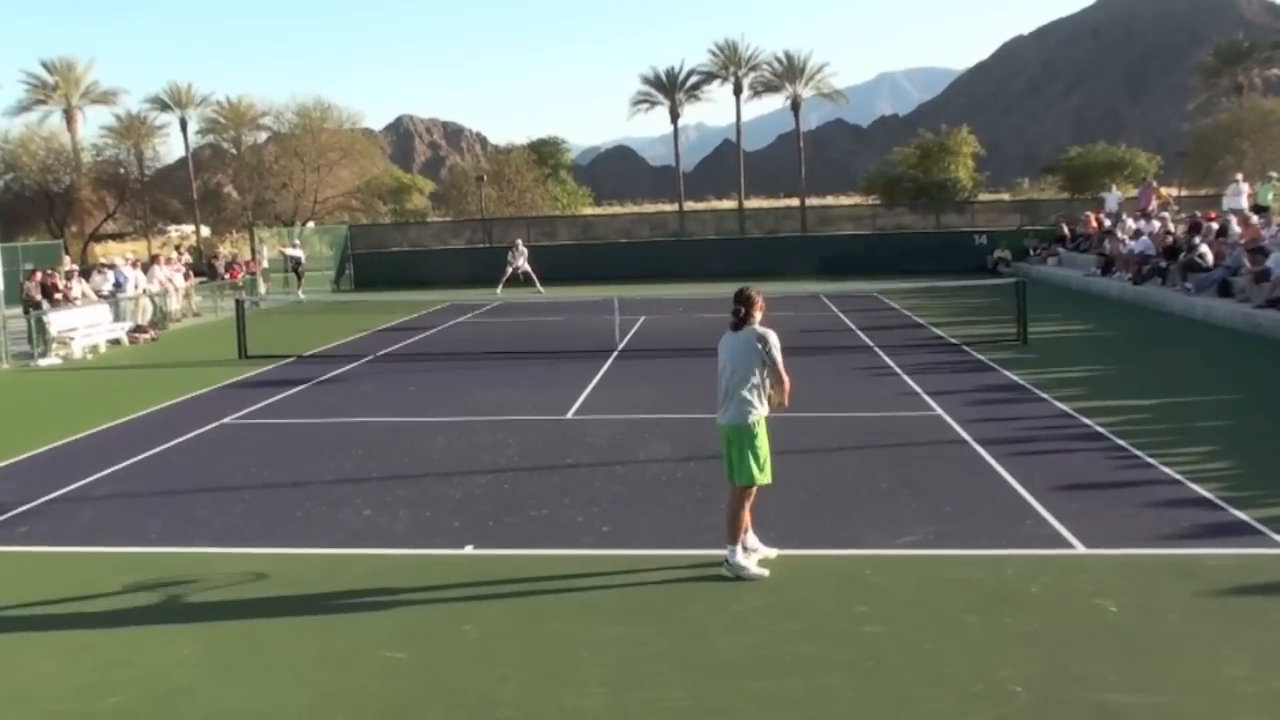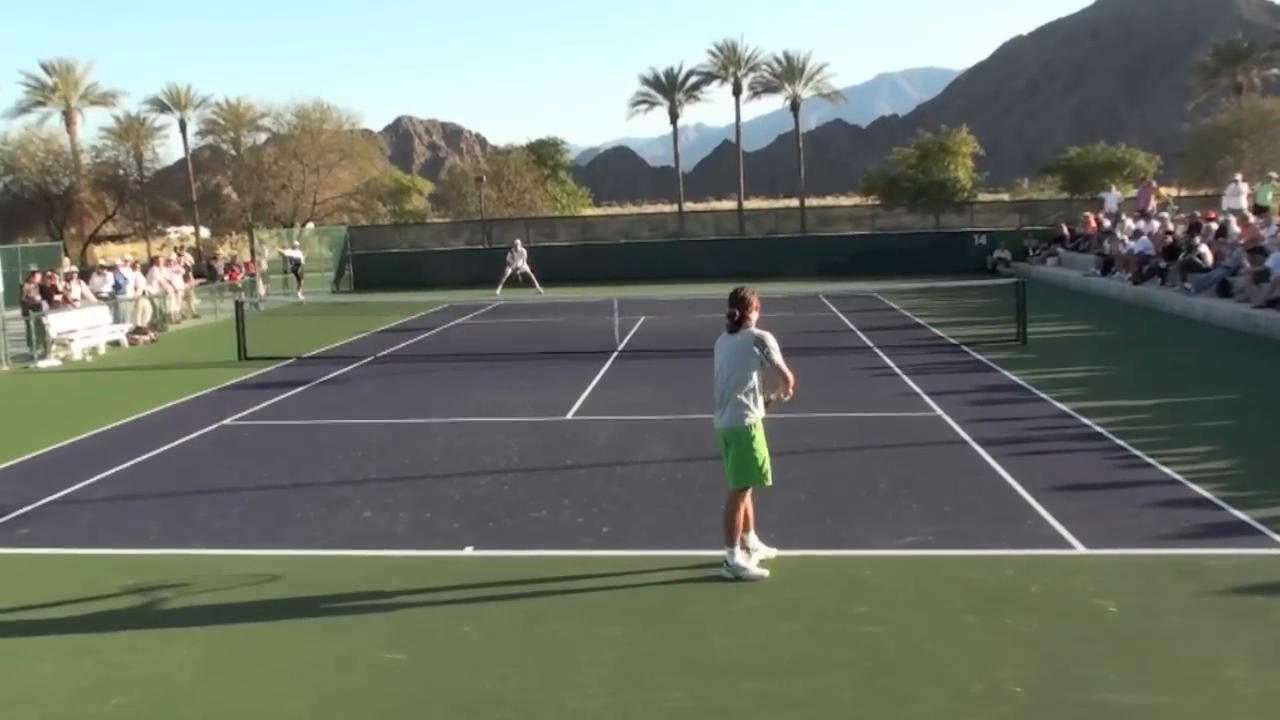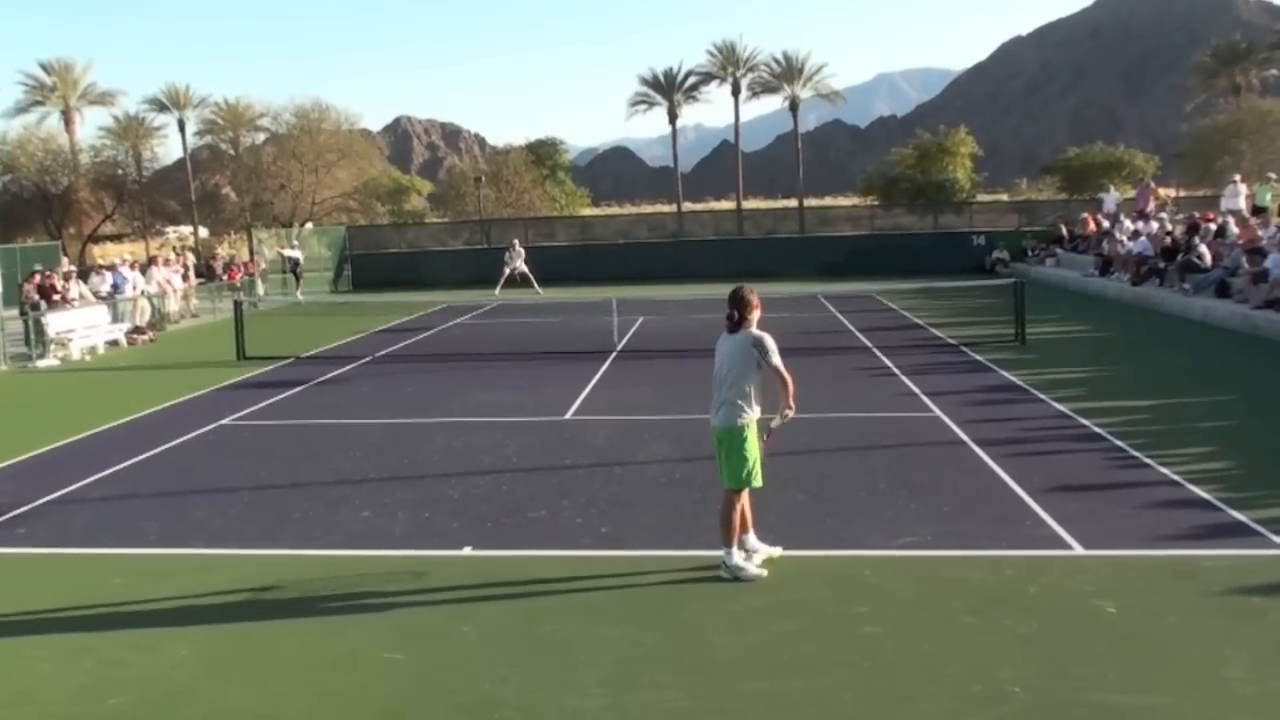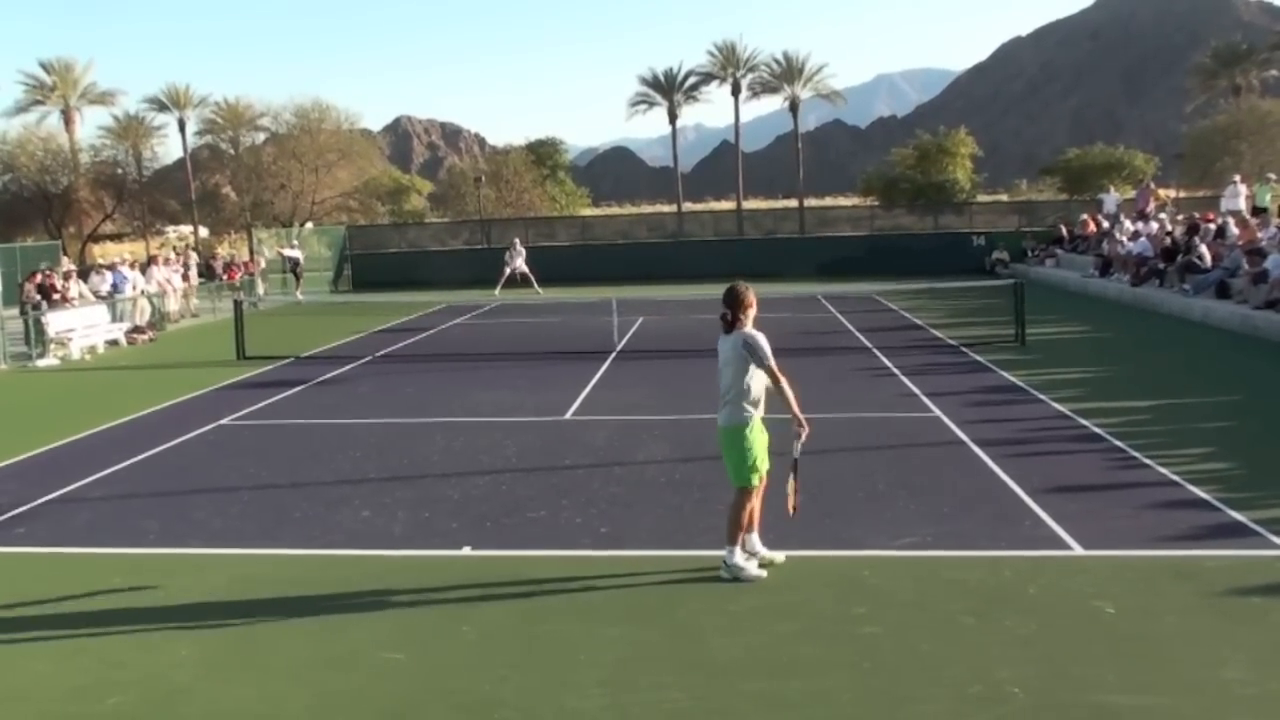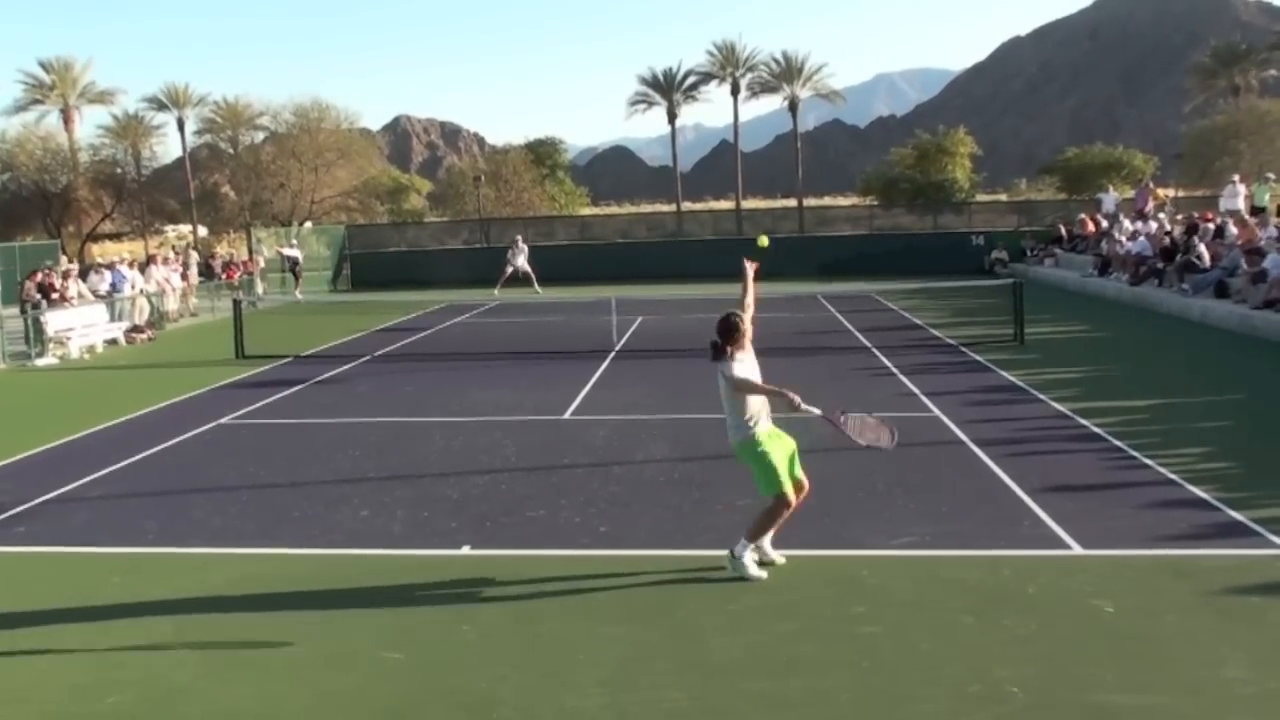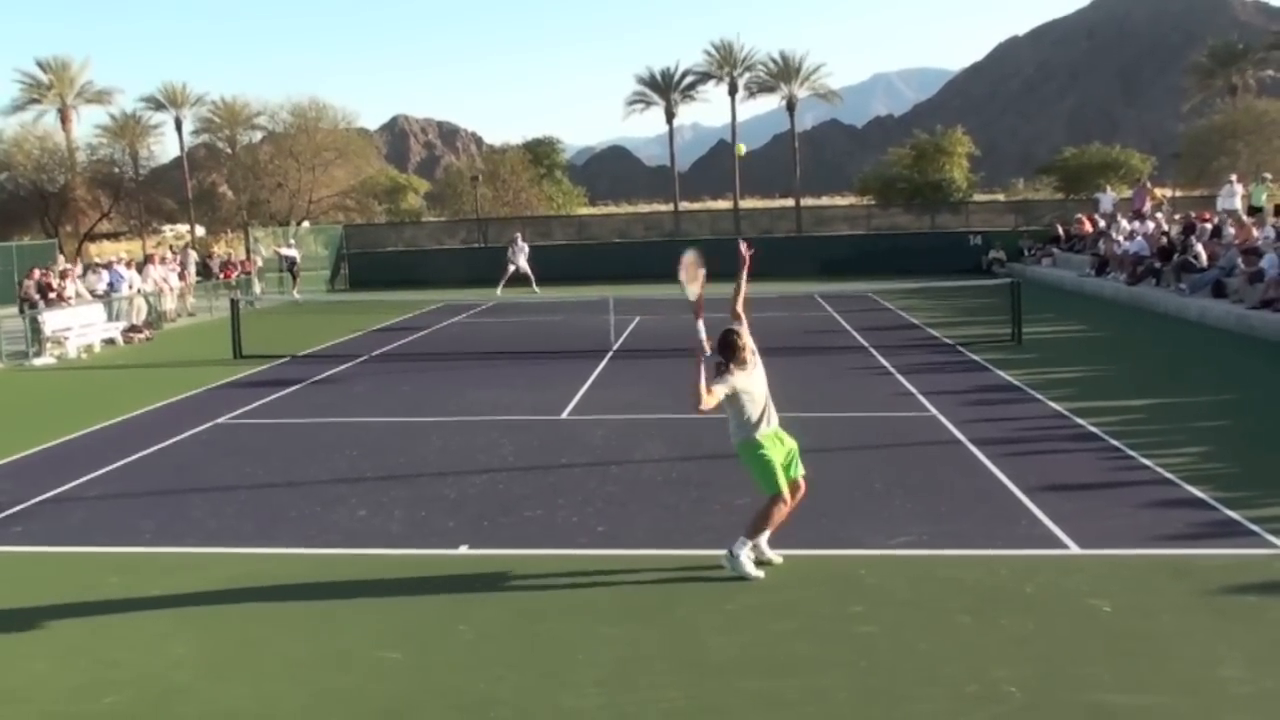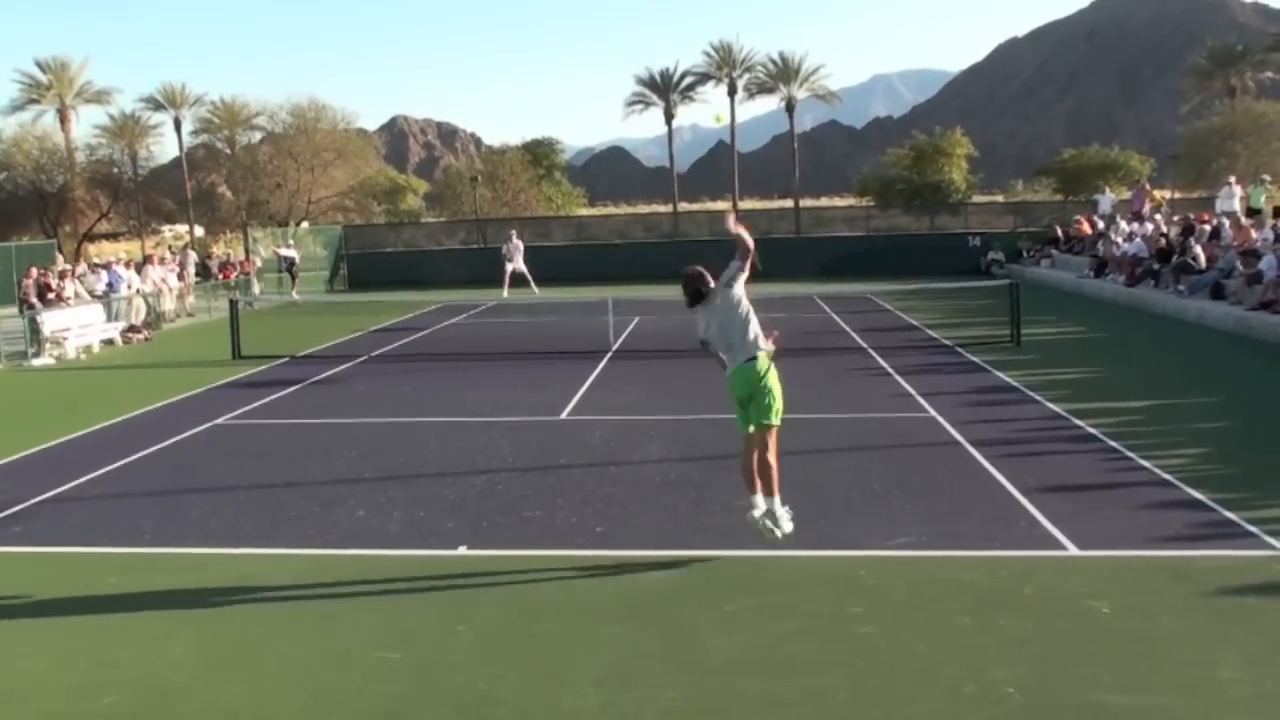
dt=0.2s
person 1, frame 1
left shoulder: (727, 339)
right shoulder: (764, 336)
right elbow: (782, 381)
left wrist: (765, 393)
right wrist: (782, 398)
left hip: (727, 419)
right hip: (747, 420)
left knee: (742, 487)
right knee: (744, 489)
left ankle: (749, 544)
right ankle: (733, 559)
person 1, frame 2
left shoulder: (722, 340)
right shoulder: (760, 338)
right elbow: (786, 377)
right wrist: (786, 391)
left hip: (724, 422)
right hip: (744, 423)
left knee: (744, 486)
right knee: (739, 491)
left ankle: (751, 545)
right ankle: (733, 560)
person 1, frame 3
left shoulder: (725, 340)
right shoulder: (759, 340)
right elbow: (784, 380)
right wrist: (788, 405)
left hip: (722, 422)
right hip: (738, 424)
left knee: (742, 486)
right knee: (735, 491)
left ankle: (750, 545)
right ankle: (731, 560)
person 1, frame 4
left shoulder: (730, 336)
right shoulder: (753, 339)
right elbow: (778, 379)
right wrist: (797, 416)
left hip: (745, 420)
right hip: (740, 424)
left knee: (756, 486)
right knee: (745, 491)
left ankle: (752, 547)
right ankle: (732, 560)
person 1, frame 5
left shoulder: (740, 351)
right shoulder: (730, 367)
left elbow: (747, 309)
right elbow: (744, 384)
left wrist: (749, 277)
right wrist: (781, 392)
left hip: (768, 435)
right hip: (751, 443)
left knee: (800, 488)
right knee: (785, 502)
left ankle: (761, 545)
right ankle: (740, 554)
person 1, frame 6
left shoulder: (747, 356)
right shoulder: (728, 379)
left elbow: (739, 310)
right elbow: (701, 405)
left wrist: (744, 265)
right wrist: (700, 366)
left hip: (772, 433)
right hip: (754, 442)
left knee: (797, 489)
right knee: (780, 500)
left ankle: (757, 543)
right ankle: (739, 551)
person 1, frame 7
left shoulder: (703, 323)
right shoulder: (729, 287)
right elbow: (747, 249)
right wrist: (737, 229)
left hip: (737, 378)
right hip: (759, 369)
left knee: (750, 443)
right knee: (767, 442)
left ankle: (758, 504)
right ankle: (775, 507)
